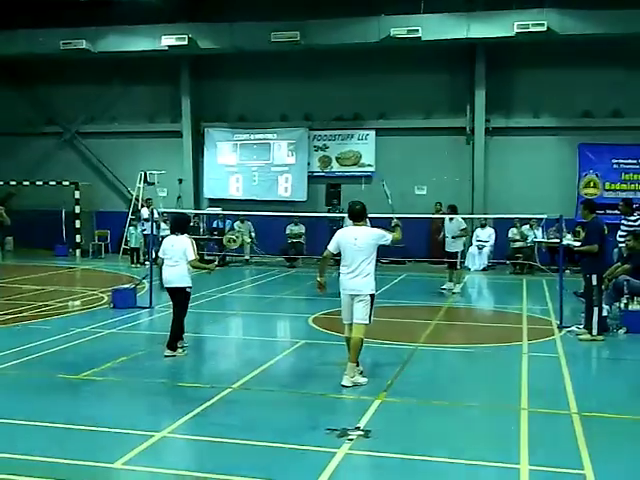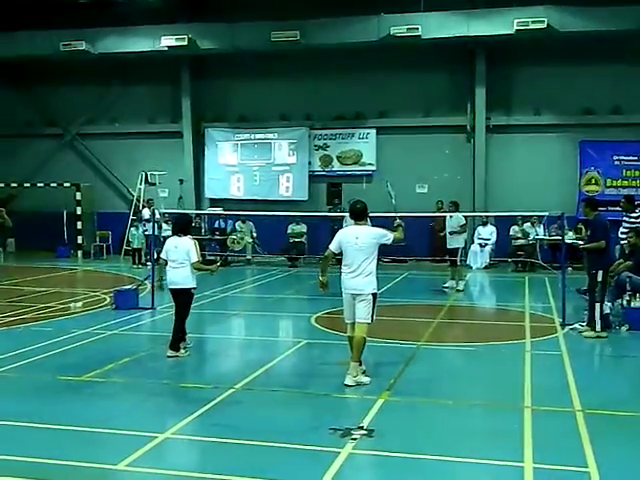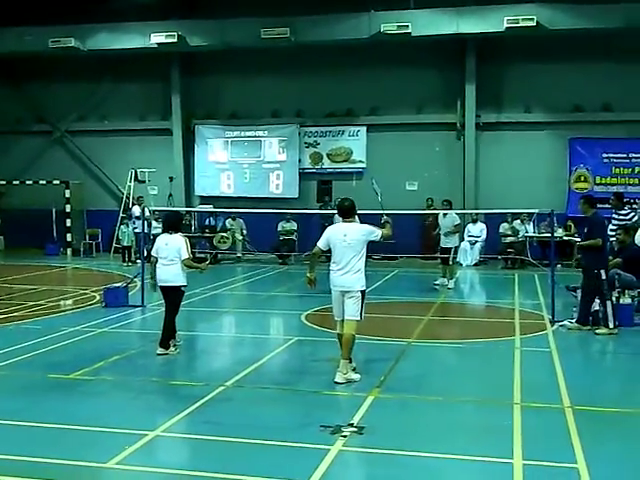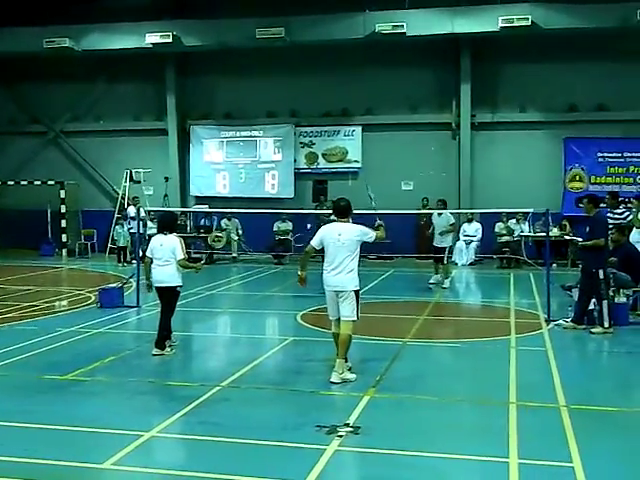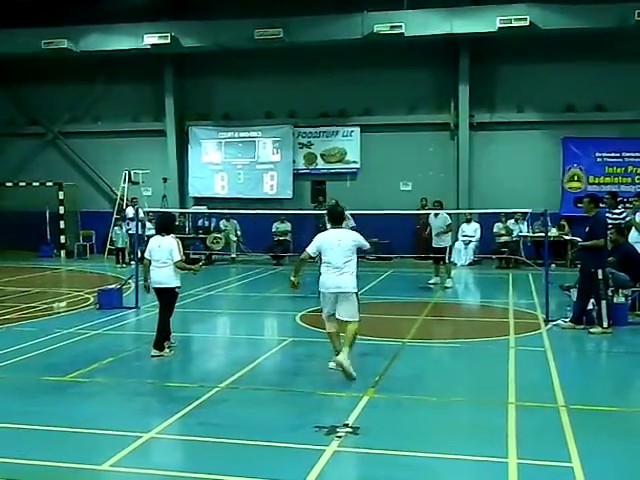
dt=0.5s
person 1, frame 1
left shoulder: (341, 233)
right shoulder: (374, 233)
left elbow: (326, 256)
right elbow: (397, 237)
left wrist: (320, 276)
right wrist: (396, 226)
left hip: (346, 286)
right hip: (364, 288)
left knee: (349, 327)
right knee: (358, 328)
left ankle: (354, 365)
right ankle: (350, 374)
person 1, frame 2
left shoulder: (342, 233)
right shoulder: (375, 233)
left elbow: (327, 256)
right elbow: (399, 237)
left wrist: (323, 275)
right wrist: (399, 226)
left hip: (347, 286)
right hip: (366, 287)
left knee: (351, 326)
right knee: (361, 328)
left ankle: (357, 364)
right ankle: (353, 373)
person 1, frame 3
left shoulder: (331, 230)
right shoulder: (364, 230)
left elbow: (315, 253)
right elbow: (387, 233)
left wrist: (311, 272)
right wrist: (387, 223)
left hip: (337, 283)
right hip: (355, 284)
left knee: (341, 323)
right knee: (350, 325)
left ankle: (347, 361)
right ankle: (343, 370)
person 1, frame 4
left shoulder: (325, 229)
right shoulder: (358, 230)
left elbow: (308, 251)
right elbow: (381, 236)
left wrist: (302, 270)
right wrist: (380, 226)
left hip: (330, 283)
right hip: (348, 284)
left knee: (335, 322)
right knee: (347, 324)
left ankle: (342, 360)
right ankle: (339, 371)
person 1, frame 5
left shoulder: (321, 237)
right shoulder: (354, 236)
left elbow: (303, 258)
right elbow: (368, 248)
left wrist: (294, 276)
right wrist: (357, 247)
left hip: (327, 285)
right hip: (348, 285)
left knee: (330, 319)
right knee: (352, 323)
left ankle: (339, 357)
right ankle: (344, 354)
person 2, frame 1
left shoulder: (167, 240)
right shoulder: (187, 241)
left elbow: (160, 262)
right elbow: (193, 263)
left wrist: (161, 279)
right wrist: (208, 267)
left hip: (168, 280)
right hip: (181, 281)
left knee: (178, 311)
right knee: (179, 313)
left ankle: (179, 339)
right ankle: (171, 348)
person 2, frame 2
left shoulder: (169, 241)
right shoulder: (190, 242)
left elbow: (162, 263)
right elbow: (196, 265)
right wrist: (211, 268)
left hip: (172, 282)
right hip: (186, 283)
left knee: (179, 313)
right knee: (181, 314)
left ankle: (182, 340)
right ankle: (174, 348)
person 2, frame 3
left shoulder: (160, 239)
right shoulder: (181, 239)
left elbow: (153, 260)
right elbow: (186, 262)
left wrist: (152, 278)
right wrist: (200, 266)
left hip: (162, 279)
right hip: (176, 280)
left knee: (170, 310)
right knee: (171, 311)
left ankle: (172, 337)
right ankle: (164, 346)
person 2, frame 4
left shoulder: (154, 239)
right shoulder: (176, 240)
left elbow: (147, 261)
right elbow: (181, 263)
left wrist: (147, 279)
right wrist: (195, 266)
left hip: (158, 280)
right hip: (172, 281)
left knee: (166, 310)
right knee: (167, 312)
left ankle: (167, 338)
right ankle: (159, 346)
person 2, frame 5
left shoulder: (152, 241)
right shoulder: (174, 241)
left elbow: (146, 263)
right elbow: (178, 264)
left wrist: (145, 280)
right wrist: (193, 268)
left hip: (156, 281)
right hip: (170, 282)
left knee: (165, 311)
right knee: (165, 313)
left ankle: (166, 339)
right ankle: (158, 347)
person 3, frame 1
left shoulder: (594, 225)
right shoulder: (595, 223)
left elbow: (594, 248)
left wrist: (578, 248)
right wrist: (580, 245)
left hip: (594, 268)
right hip: (592, 267)
left knee: (594, 299)
right knee: (590, 298)
left ankle: (595, 332)
right ankle: (590, 327)
person 3, frame 2
left shoulder: (598, 222)
right shoulder: (595, 221)
left elbow: (602, 244)
left wrist: (584, 246)
right wrist: (585, 244)
left hip: (599, 265)
right hip: (595, 264)
left knee: (596, 296)
right knee: (593, 295)
left ankle: (599, 329)
right ankle: (592, 325)
person 3, frame 3
left shoulder: (597, 220)
right shoulder: (590, 219)
left elbow: (598, 242)
left wrist: (580, 244)
right wrist: (582, 254)
left hip: (598, 264)
right hip: (590, 263)
left knee: (603, 294)
right knee: (586, 293)
left ankle: (610, 325)
right ankle: (582, 321)
person 3, frame 4
left shoulder: (600, 219)
right shoulder: (592, 218)
left elbow: (601, 241)
left wrist: (583, 244)
right wrist: (580, 243)
left hip: (597, 264)
right hip: (588, 263)
left knee: (601, 294)
right knee: (584, 293)
left ankle: (605, 325)
right ankle: (577, 320)
person 3, frame 5
left shoulder: (599, 219)
right shoulder: (591, 219)
left elbow: (600, 242)
left wrist: (582, 244)
right wrist: (580, 244)
left hip: (596, 264)
right hip: (587, 263)
left knee: (599, 294)
right knee: (582, 293)
left ankle: (604, 325)
right ankle: (576, 320)
